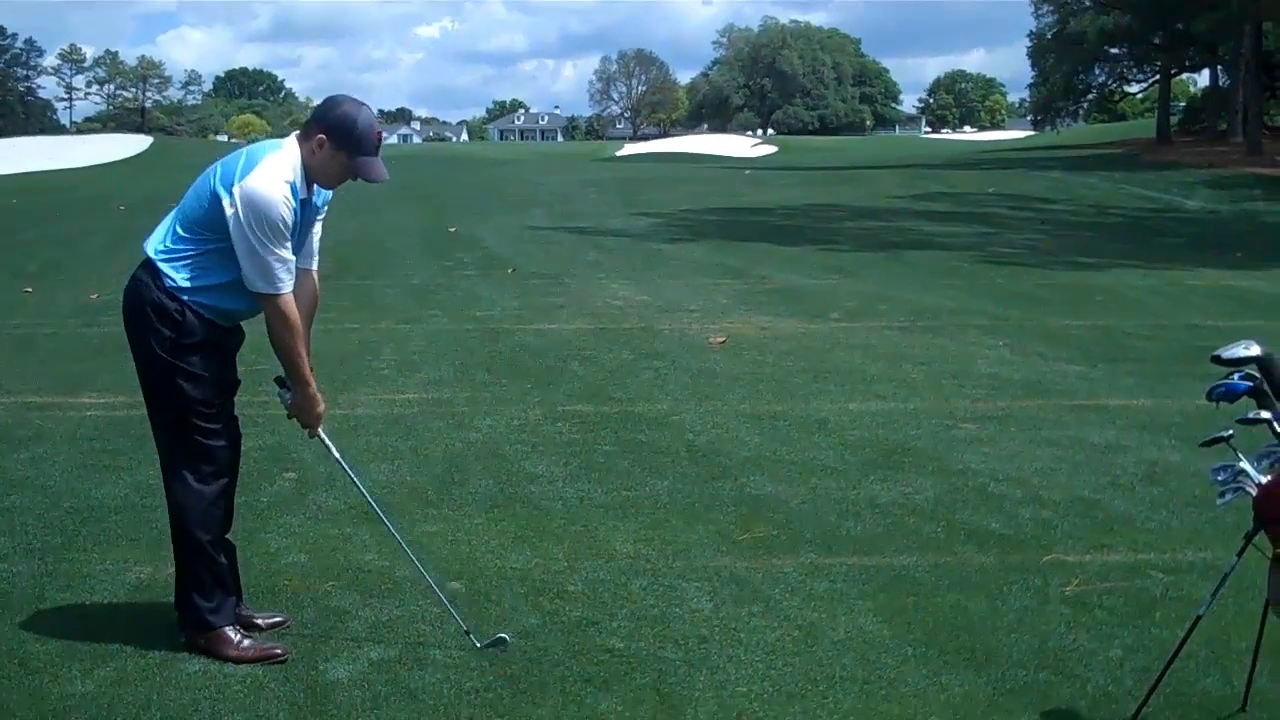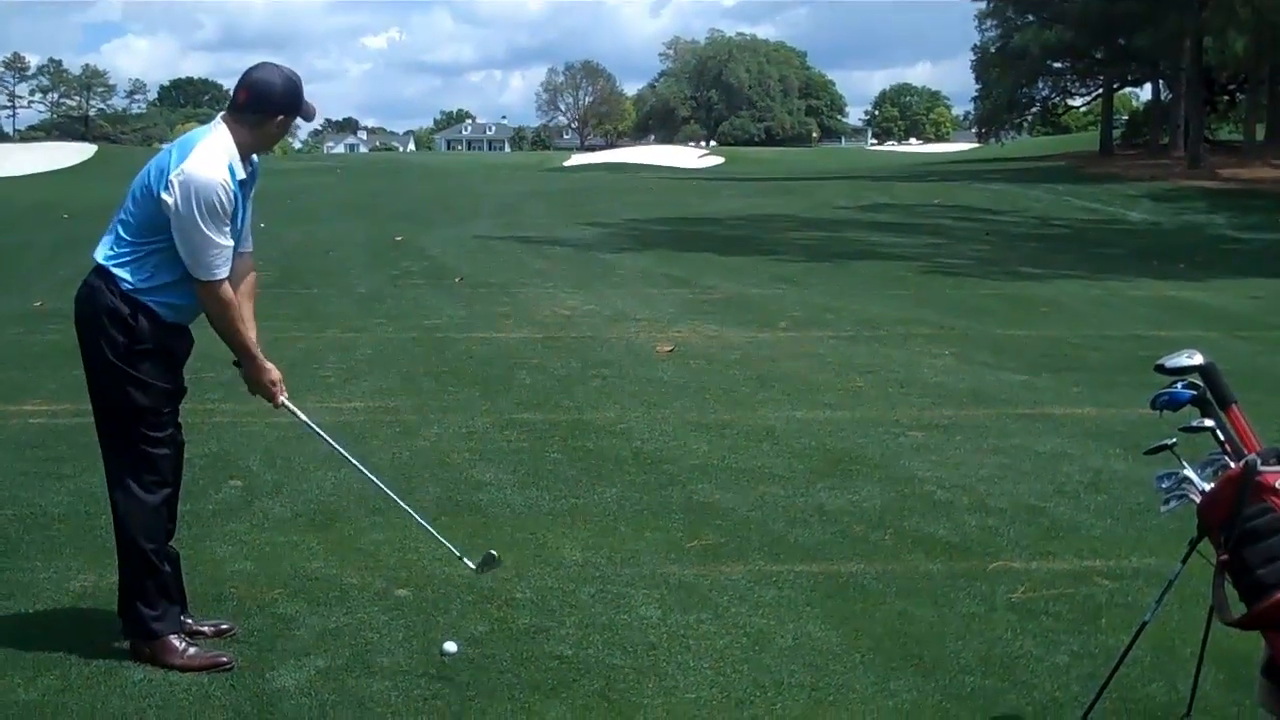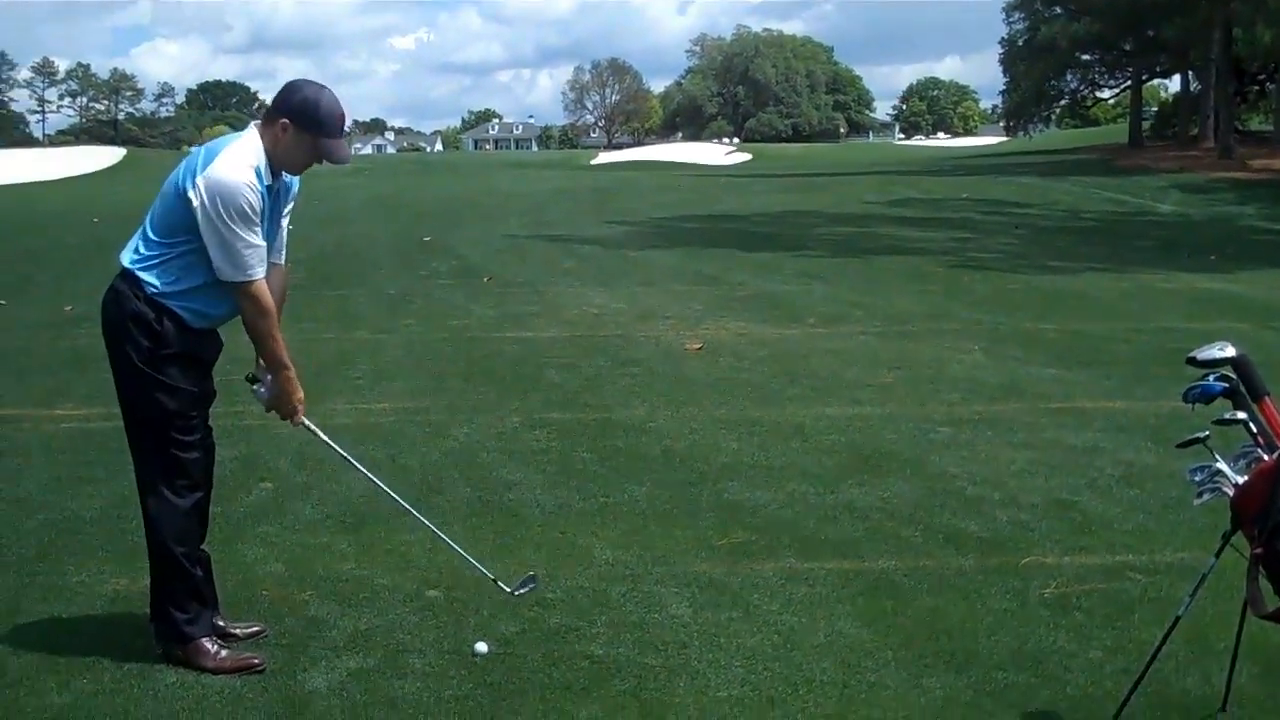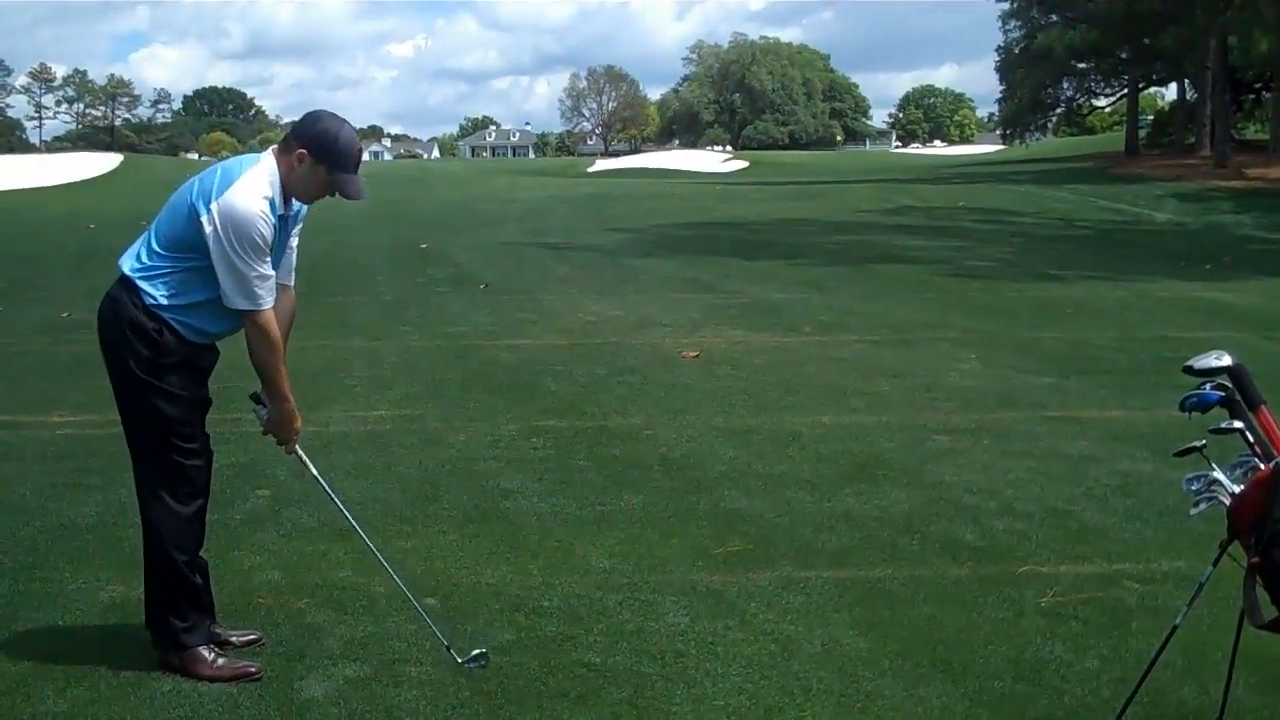
dt=0.7s
person 1, frame 1
left shoulder: (311, 184)
right shoulder: (266, 188)
left elbow: (304, 278)
right elbow: (277, 303)
left wrist: (301, 376)
right wrist: (305, 388)
left hip: (205, 314)
right hip: (169, 312)
left knee: (219, 455)
right knee: (200, 461)
left ankle: (219, 600)
right ankle: (207, 621)
person 1, frame 2
left shoulder: (237, 162)
right shoulder: (204, 174)
left elbow: (241, 259)
right elbow: (213, 287)
left wrist: (255, 352)
right wrist: (252, 364)
left hip: (153, 318)
right hip: (122, 318)
left knee: (161, 464)
right knee: (143, 469)
left ankle: (164, 610)
right ankle: (151, 629)
person 1, frame 3
left shoulder: (280, 177)
right shoulder: (229, 177)
left elbow: (273, 271)
right elbow: (249, 291)
left wrist: (271, 366)
right wrist: (284, 373)
left hip: (186, 323)
right hip: (148, 322)
left knee: (193, 468)
right knee: (174, 472)
left ankle: (196, 610)
right ankle: (183, 631)
person 1, frame 4
left shoulder: (286, 198)
right shoulder: (245, 204)
left elbow: (281, 294)
right elbow: (257, 319)
left wrist: (275, 394)
right wrist: (283, 405)
left hip: (178, 331)
right hip: (144, 329)
left knee: (190, 475)
right knee: (175, 479)
left ankle: (190, 616)
right ankle: (181, 638)
